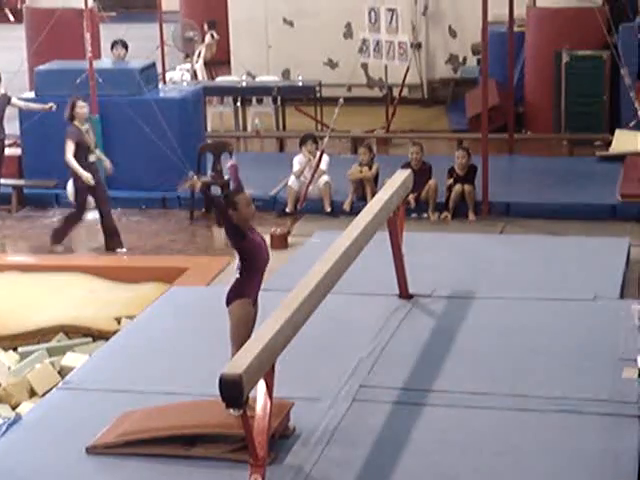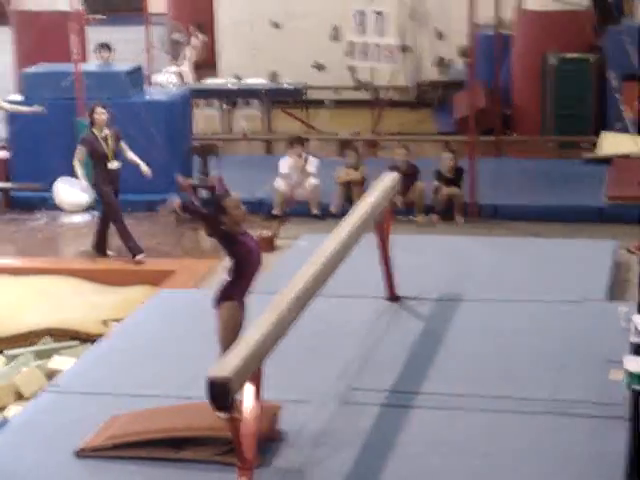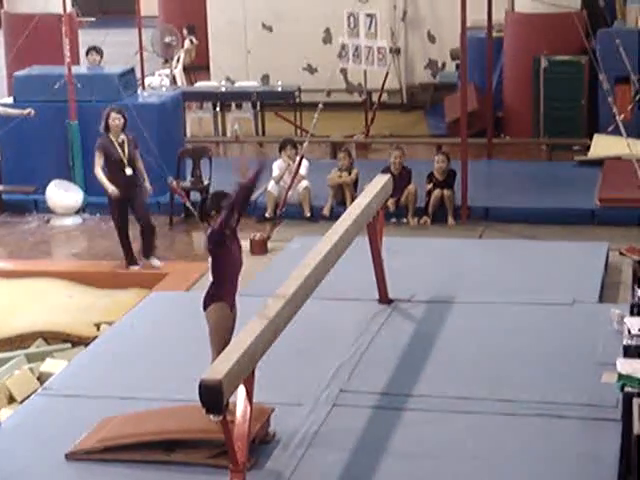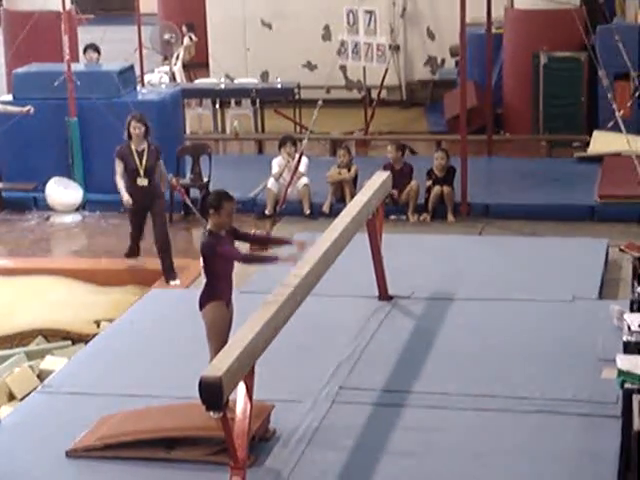
dt=0.3s
person 1, frame 1
left shoulder: (247, 226)
right shoulder: (237, 233)
left elbow: (238, 190)
right elbow: (220, 209)
left wrist: (233, 170)
left hip: (250, 295)
right hip: (241, 296)
left knee: (245, 350)
right knee: (238, 352)
person 1, frame 2
left shoulder: (239, 230)
right shoulder: (226, 235)
left elbow: (223, 197)
right elbow: (205, 215)
right wrist: (181, 204)
left hip: (237, 297)
right hip: (229, 298)
left knee: (231, 351)
right knee: (227, 354)
person 1, frame 3
left shoulder: (229, 232)
right shoulder: (214, 238)
left elbow: (244, 197)
right elbow: (228, 212)
left wrist: (259, 168)
right wrist: (242, 185)
left hip: (228, 299)
right hip: (217, 301)
left knee: (224, 354)
right knee: (218, 357)
person 1, frame 4
left shoulder: (227, 232)
right shoulder: (210, 242)
left elbow: (256, 239)
right elbow: (241, 257)
left wrist: (290, 242)
right wrist: (278, 257)
left hip: (225, 298)
right hip: (213, 301)
left knee: (222, 352)
right knee: (217, 355)
person 2, frame 1
left shoulder: (88, 127)
right shoulder: (73, 131)
right elbow: (69, 157)
left wrist: (104, 159)
right wrist: (82, 173)
left hip: (94, 174)
right hip: (81, 176)
left knee: (105, 209)
right knee: (80, 212)
left ankle: (113, 244)
right ankle: (56, 239)
person 2, frame 2
left shoulder: (114, 133)
right shoulder: (88, 138)
left elbow: (126, 152)
right elbow: (77, 161)
left wrist: (141, 164)
right wrist: (82, 180)
left hip: (115, 181)
right hip: (102, 183)
left knee: (108, 215)
right knee: (117, 218)
left ankle: (99, 248)
right ankle: (136, 252)
person 2, frame 3
left shoulder: (130, 140)
right shoulder: (103, 143)
right elbow: (98, 169)
left wrist: (146, 181)
right wrist: (107, 185)
left hip: (134, 187)
right hip: (116, 191)
left knee: (146, 223)
right knee: (122, 227)
left ankle: (149, 255)
right ankle: (131, 261)
person 2, frame 4
left shoulder: (154, 150)
right shoulder: (123, 151)
left elbow: (162, 173)
right elbow: (119, 177)
left wrist: (164, 191)
right wrist: (124, 194)
left hip: (155, 198)
right hip: (135, 199)
left knee: (162, 236)
right knee: (137, 232)
left ankle: (170, 275)
right ankle: (132, 252)
